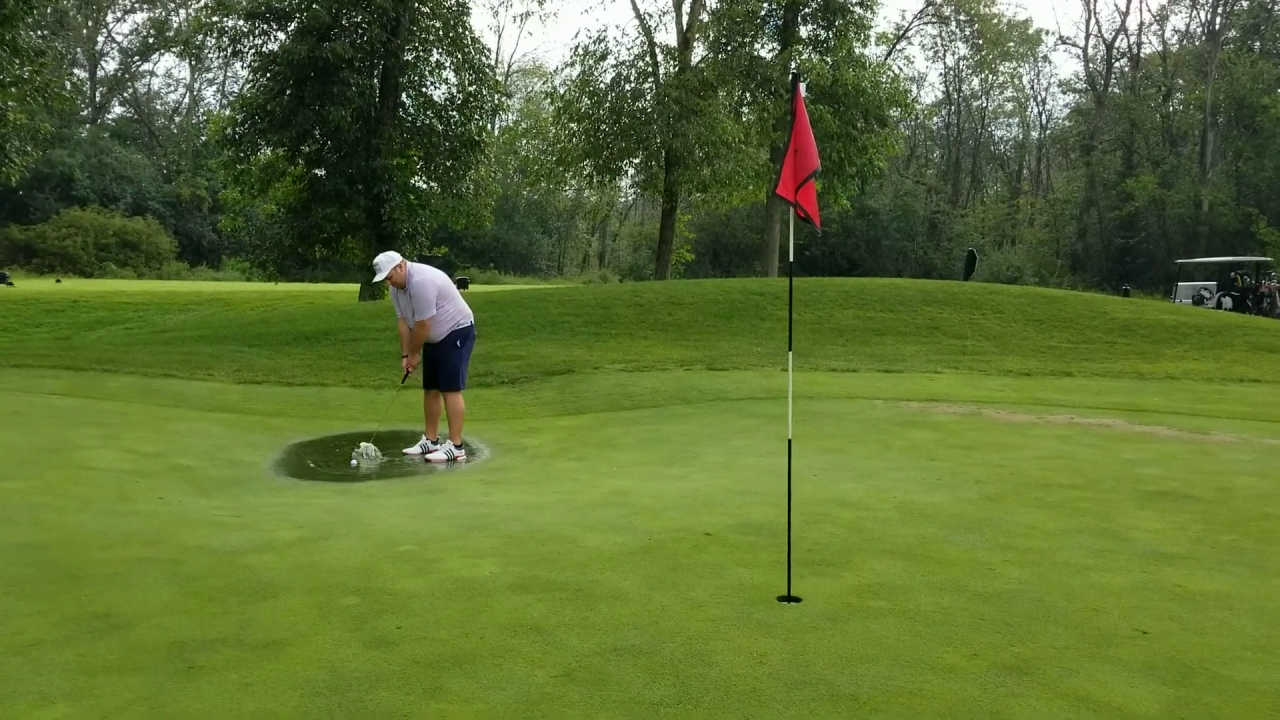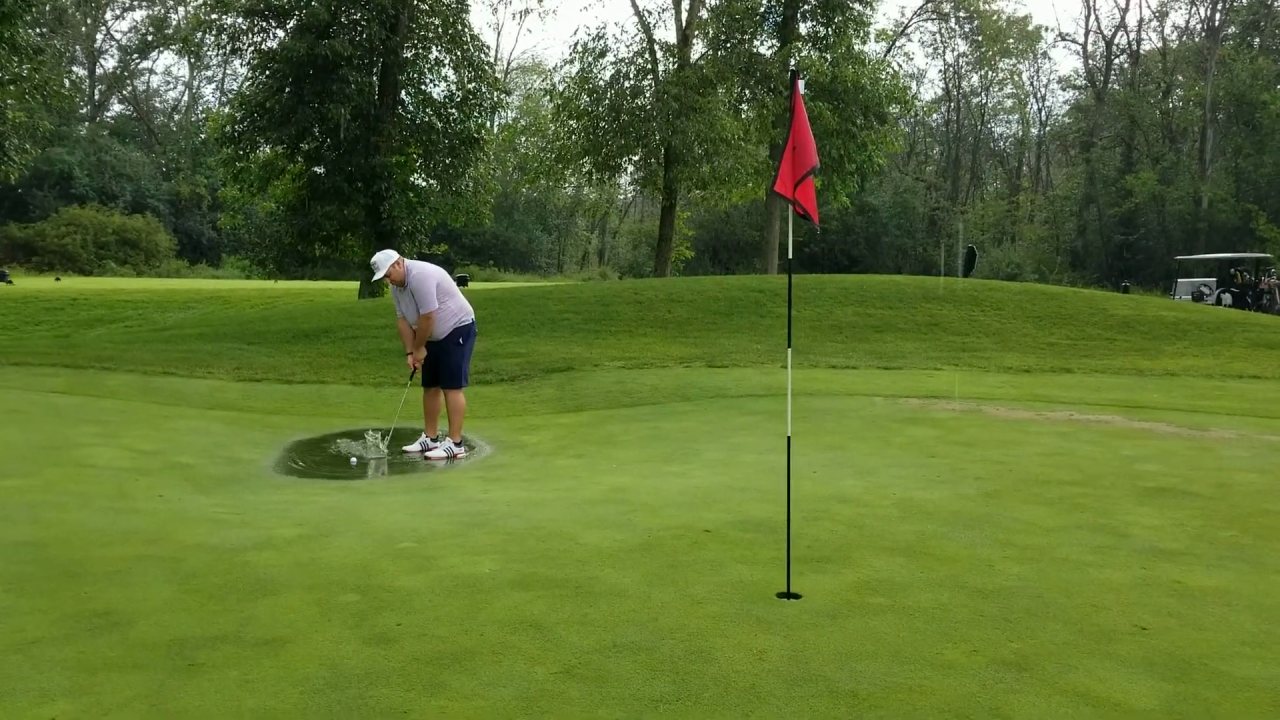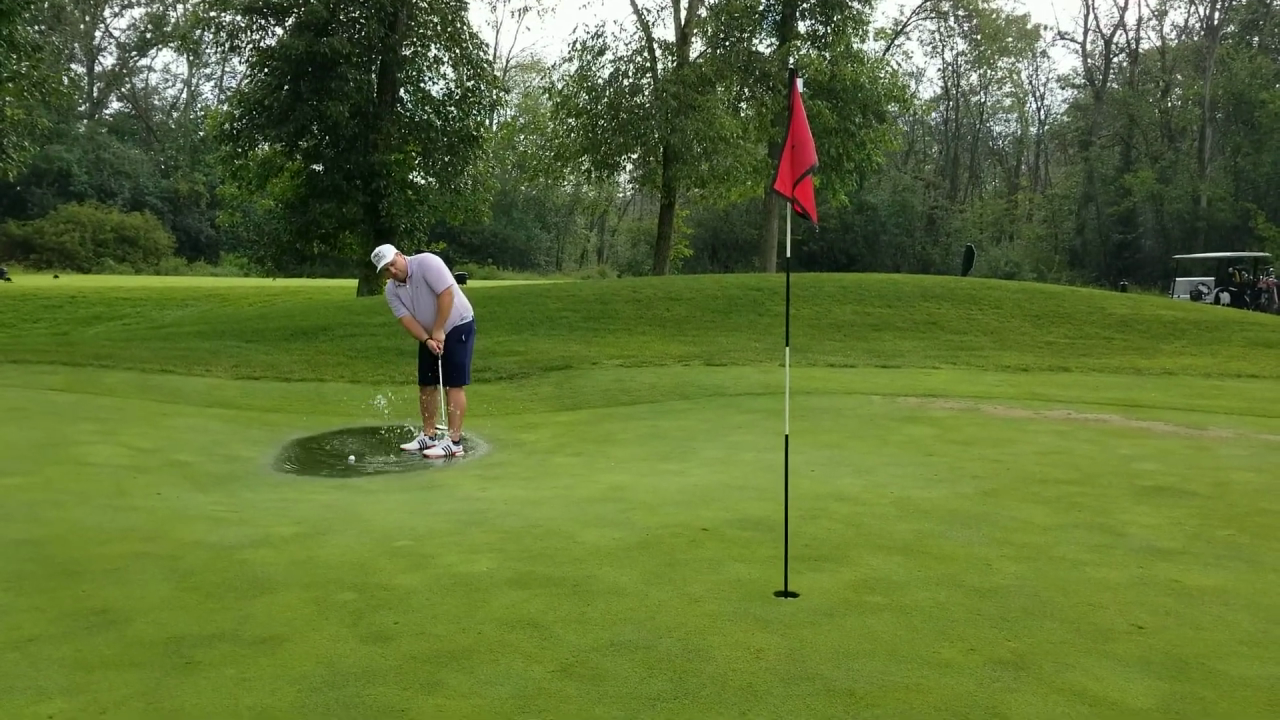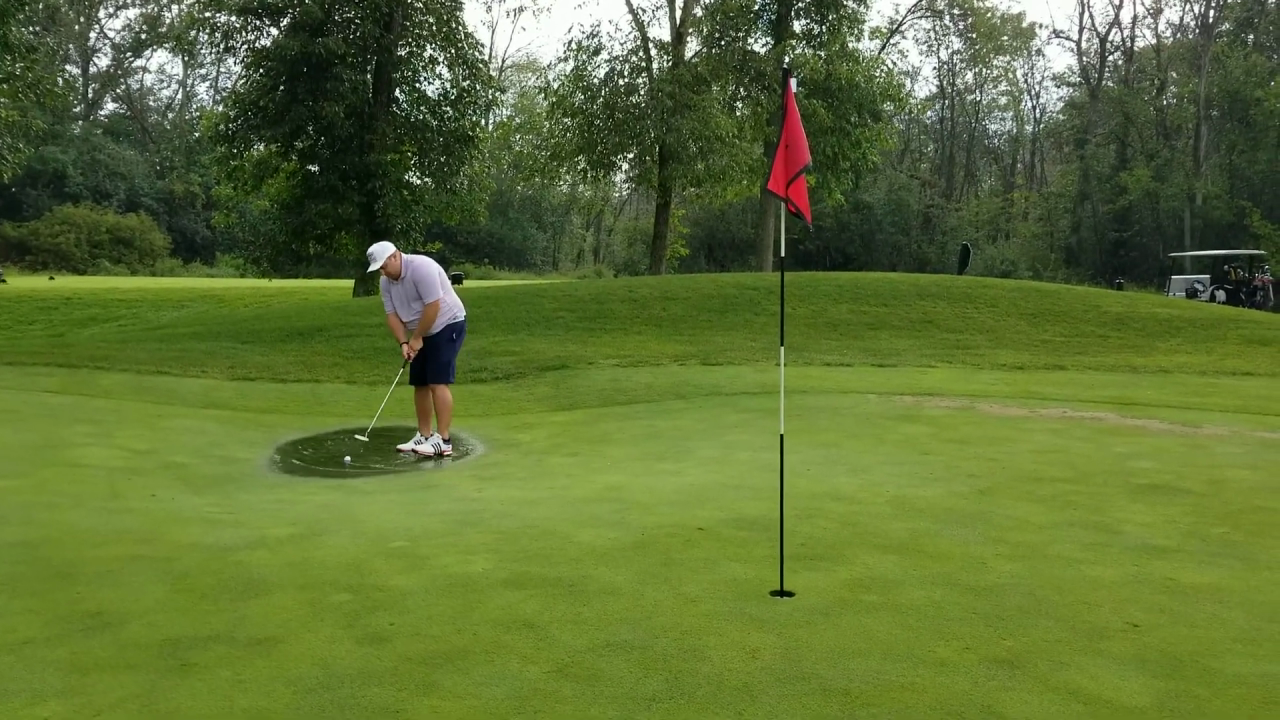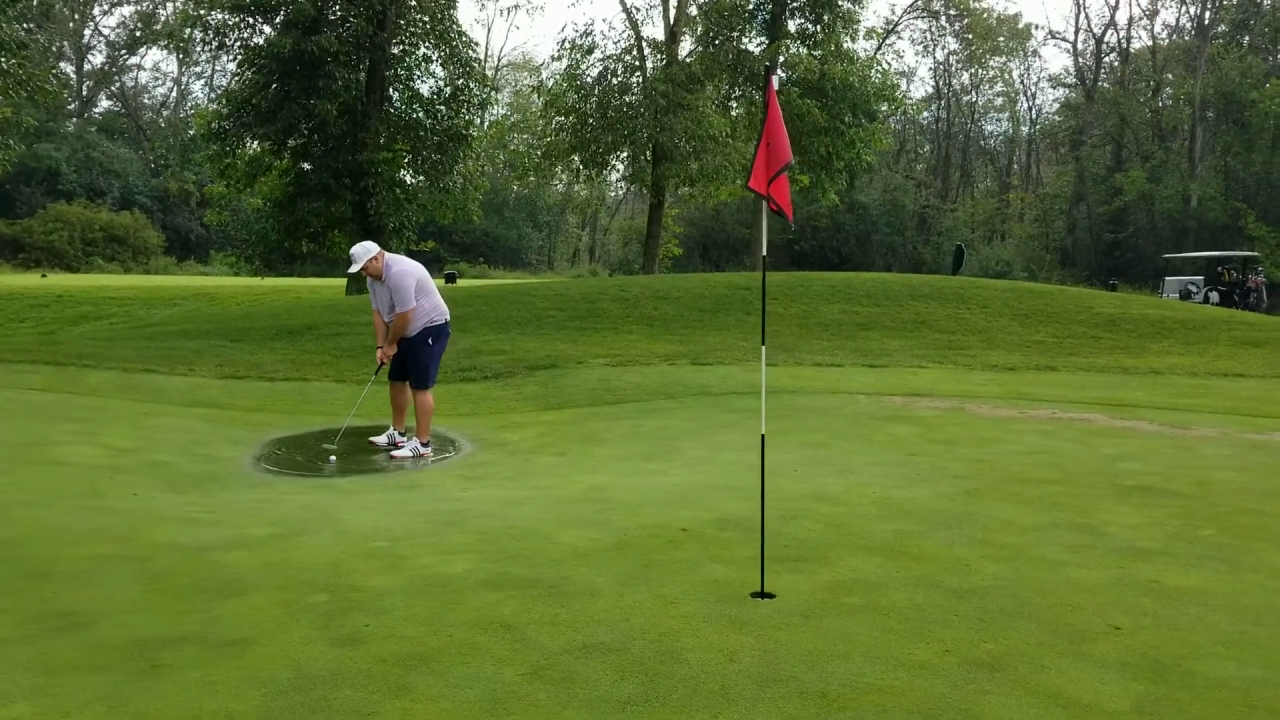
dt=0.5s
person 1, frame 1
left shoulder: (421, 282)
right shoulder: (397, 286)
left elbow: (422, 325)
right elbow: (403, 321)
left wrist: (414, 354)
right wrist: (406, 354)
left hip: (456, 333)
right hip: (435, 339)
left knee: (450, 389)
right knee: (431, 389)
left ankle: (455, 446)
right ankle: (430, 441)
person 1, frame 2
left shoulder: (420, 276)
right shoulder: (397, 285)
left elbow: (427, 318)
right elbow: (403, 320)
left wrist: (420, 349)
right wrist: (410, 353)
left hip: (458, 330)
right hip: (434, 337)
left knee: (452, 387)
right knee: (430, 387)
left ankle: (455, 443)
right ankle: (430, 438)
person 1, frame 3
left shoulder: (426, 263)
right shoulder: (391, 290)
left elbow: (446, 294)
right elbow: (406, 318)
left wrist: (438, 331)
right wrist: (427, 339)
left hip: (457, 327)
right hip: (430, 336)
left knee: (453, 385)
right knee: (426, 385)
left ankle: (454, 442)
right ankle: (428, 436)
person 1, frame 4
left shoulder: (421, 267)
right shoulder: (385, 282)
left elbow: (433, 306)
right elbow: (392, 315)
left wrist: (417, 338)
right wrist: (404, 343)
left hip: (447, 327)
right hip: (420, 336)
left knee: (438, 383)
right knee: (420, 385)
left ankle: (442, 440)
right ankle: (424, 436)
person 1, frame 5
left shoulder: (399, 272)
right shoulder: (374, 278)
left elbow: (403, 316)
right elbow: (378, 313)
left wrist: (390, 344)
right wrist: (380, 346)
left hip: (430, 328)
right hip: (408, 333)
left knee: (420, 386)
right knee: (397, 381)
left ankle: (422, 443)
right ankle: (398, 432)
